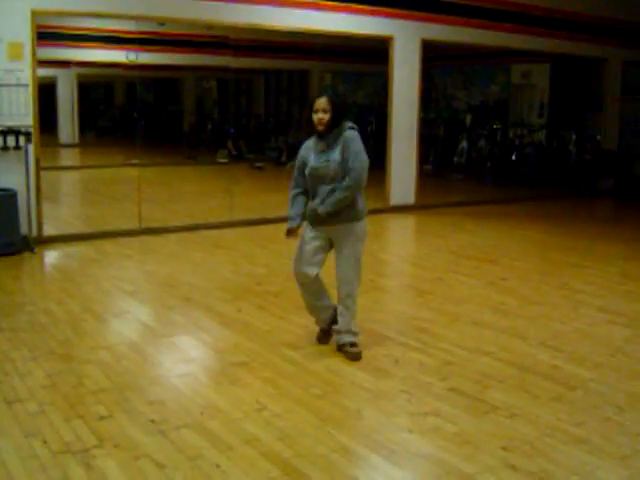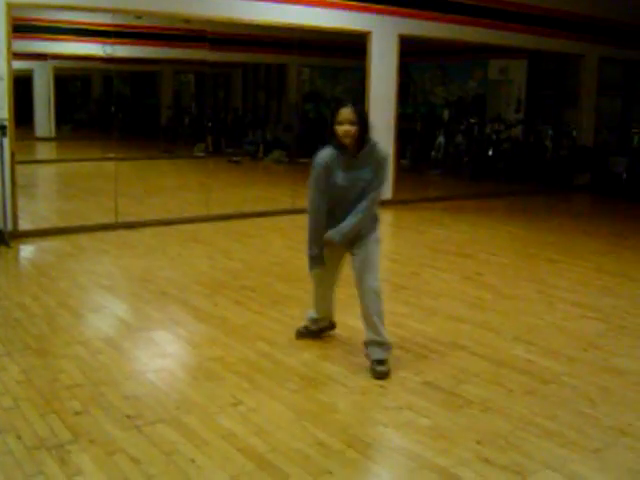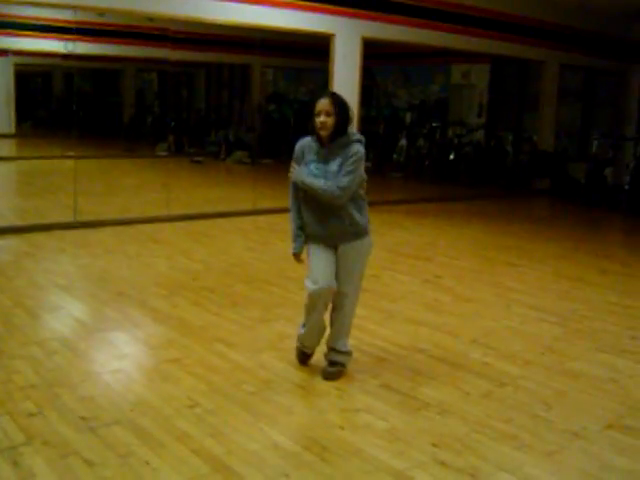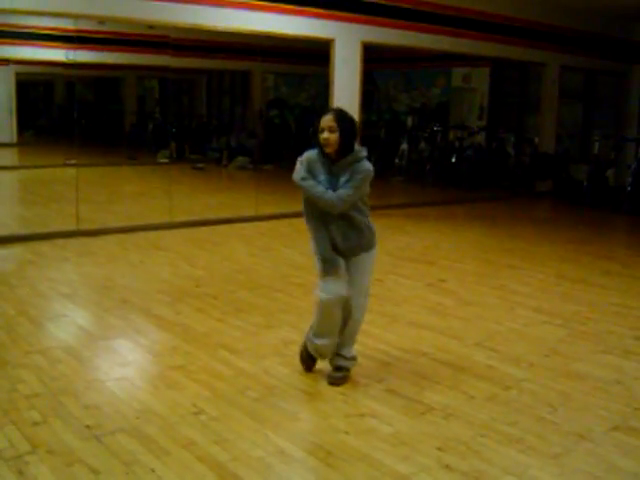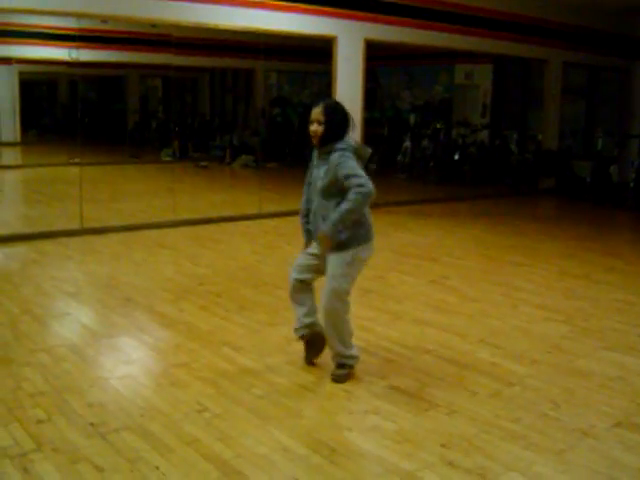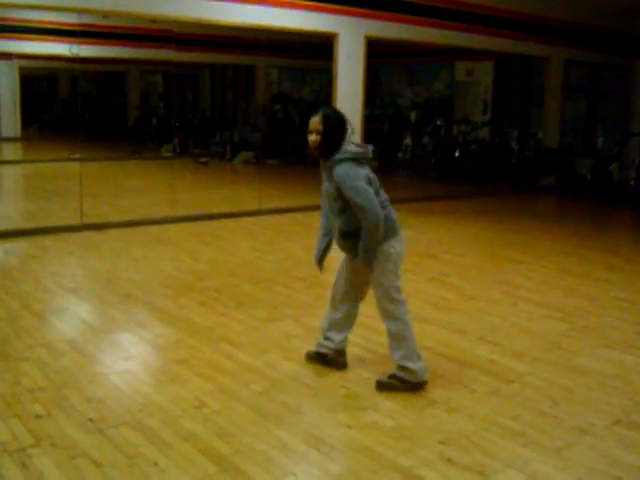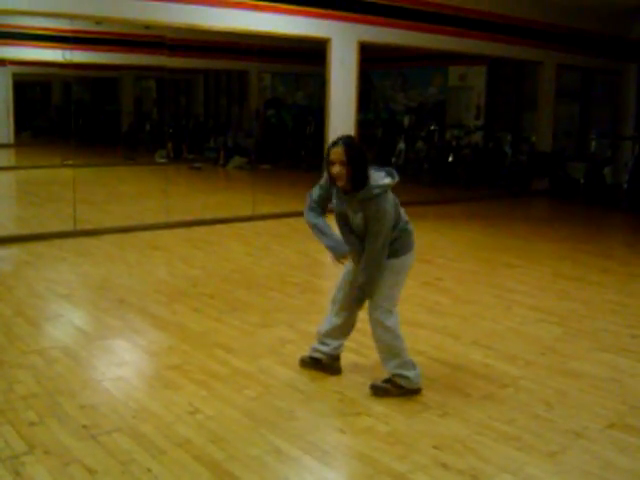
dt=0.5s
person 1, frame 1
left shoulder: (350, 138)
right shoulder: (308, 148)
left elbow: (357, 178)
right elbow: (298, 187)
left wrist: (325, 206)
right wrist: (294, 219)
left hip: (349, 222)
right hip: (317, 223)
left knee: (347, 281)
right knee: (304, 271)
left ankle: (346, 335)
right ankle: (327, 317)
person 1, frame 2
left shoulder: (378, 157)
right shoulder: (325, 160)
left elbow: (370, 202)
right elbow: (318, 210)
left wrist: (343, 231)
right wrist: (315, 252)
left hip: (365, 233)
right hip: (331, 234)
left knee: (370, 288)
right knee: (323, 282)
left ankle: (378, 350)
right ankle: (320, 321)
person 1, frame 3
left shoulder: (354, 150)
right shoulder: (304, 147)
left elbow: (339, 193)
right elbow: (296, 196)
left wrist: (302, 178)
right wrist: (297, 239)
left hip: (353, 236)
right hip: (318, 235)
left knee: (345, 296)
right knee: (319, 288)
left ankle: (339, 354)
right ankle: (308, 340)
person 1, frame 4
left shoulder: (363, 168)
right shoulder: (309, 161)
left elbow: (337, 203)
right elbow: (312, 210)
left wrist: (302, 182)
right wrist: (325, 255)
left hip: (359, 245)
right hip: (327, 245)
left knee: (354, 306)
right knee: (331, 297)
left ankle: (342, 360)
right ankle: (317, 344)
person 1, frame 5
left shoulder: (341, 157)
right shoulder: (319, 154)
left elbow: (363, 191)
left wrist: (333, 225)
right wrist: (307, 228)
left hip: (350, 243)
right hip: (324, 241)
left knee: (332, 303)
right knee: (298, 277)
left ankle: (345, 359)
right ankle: (311, 332)
person 1, frame 6
left shoulder: (345, 170)
right shoulder: (329, 162)
left elbow: (372, 213)
right elbow: (331, 210)
left wrist: (367, 254)
right wrist: (324, 244)
left hip: (382, 241)
right hip: (358, 243)
left knee: (389, 303)
right knee: (342, 294)
left ankle: (411, 371)
right ankle: (331, 349)
person 1, frame 7
left shoulder: (378, 199)
right shoulder: (333, 182)
left elbow: (376, 248)
right elbow: (312, 209)
left wrist: (363, 287)
right wrist: (333, 243)
left hip: (393, 252)
right hip: (362, 251)
left knee: (380, 313)
right knee: (343, 300)
left ankle: (405, 378)
right ankle: (326, 354)
